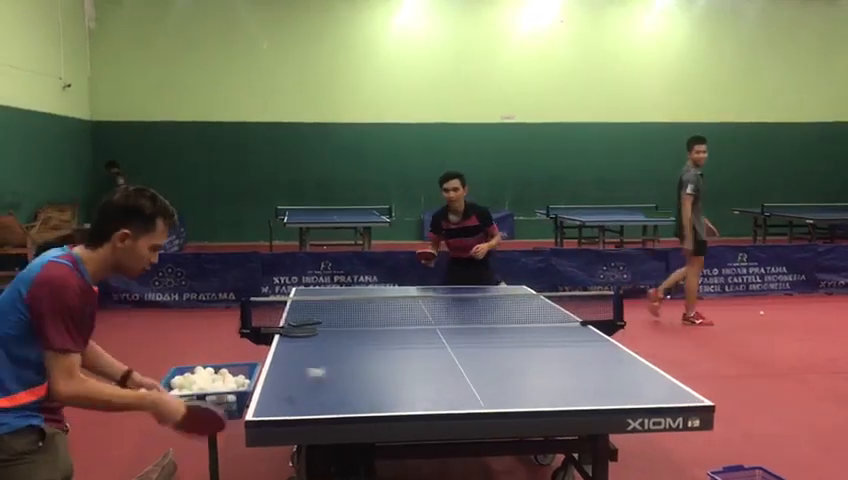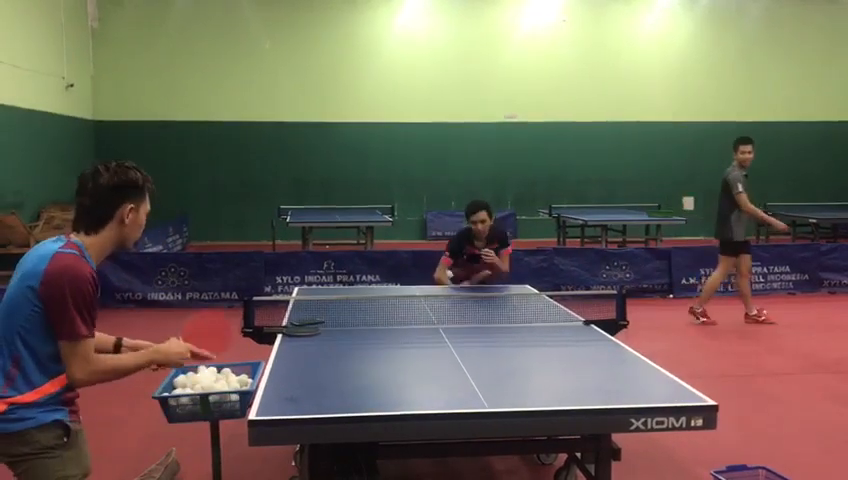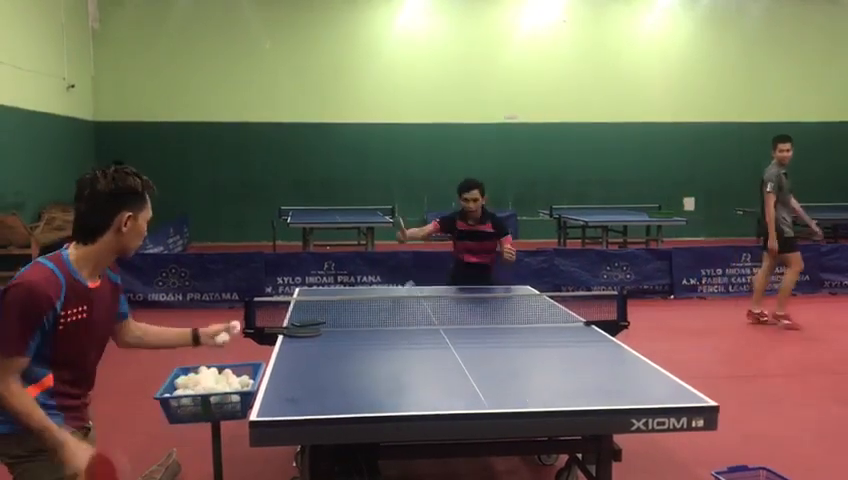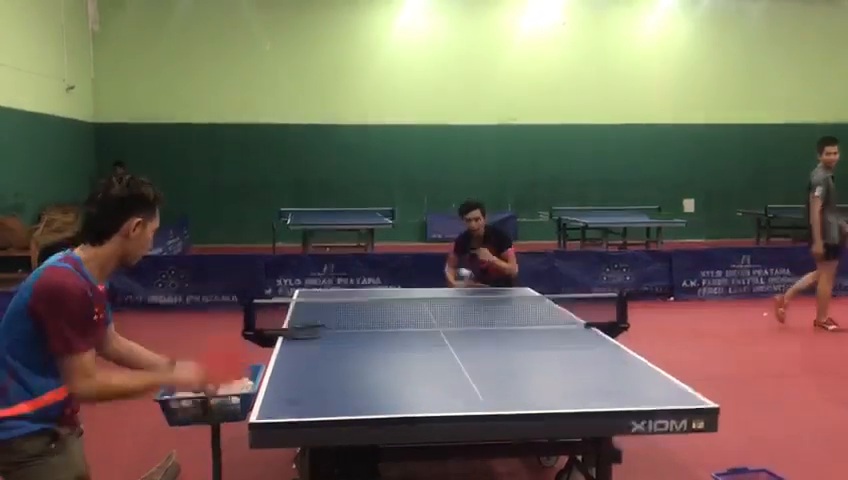
dt=0.4s
person 1, frame 1
left shoulder: (82, 275)
right shoulder: (59, 282)
right elbow: (67, 387)
left wrist: (129, 377)
right wrist: (148, 402)
left hip: (37, 421)
person 1, frame 2
left shoulder: (56, 250)
right shoulder: (71, 271)
right elbow: (82, 371)
left wrist: (121, 346)
right wrist: (157, 354)
left hip: (34, 414)
right hip: (36, 422)
person 1, frame 3
left shoulder: (105, 276)
right shoulder: (36, 287)
left elbow: (126, 333)
left wrist: (197, 336)
right wrist: (63, 443)
left hip: (66, 420)
right hip: (35, 431)
person 1, frame 4
left shoulder: (89, 279)
right shoulder: (62, 286)
left elbow: (109, 342)
right elbow: (85, 384)
left wrist: (171, 367)
right wrist: (172, 377)
left hip: (52, 425)
right hip: (27, 435)
person 2, frame 1
left shoulder: (694, 174)
right shoulder: (690, 176)
right elbow: (686, 209)
left wrist: (706, 223)
right wrist: (688, 238)
left hip: (694, 229)
right hip: (692, 231)
left knee: (691, 269)
right knee: (694, 270)
left ankle: (658, 292)
right ankle: (690, 314)
person 2, frame 2
left shoulder: (739, 174)
right shoulder: (734, 175)
right elbow: (746, 206)
right wrist: (773, 222)
left hip: (738, 232)
right hip: (731, 232)
left knee: (744, 271)
right knee: (723, 271)
left ankle: (751, 312)
right ankle: (698, 308)
person 2, frame 3
left shoulder: (782, 173)
right shoulder: (772, 174)
left elbow: (791, 202)
right elbow: (769, 207)
left wrist: (810, 223)
right wrist: (772, 237)
left hip: (781, 229)
right hip: (778, 231)
left knee: (767, 268)
right knee: (796, 267)
left ankle: (755, 310)
right ankle: (780, 312)
person 2, frame 4
left shoulder: (826, 176)
right shoulder: (820, 178)
right elbow: (815, 211)
left wrist: (843, 226)
right wrist: (818, 241)
left hip: (830, 233)
right hip: (824, 235)
left knee: (820, 274)
right knee: (827, 275)
left ankle: (784, 299)
right ankle: (822, 319)
